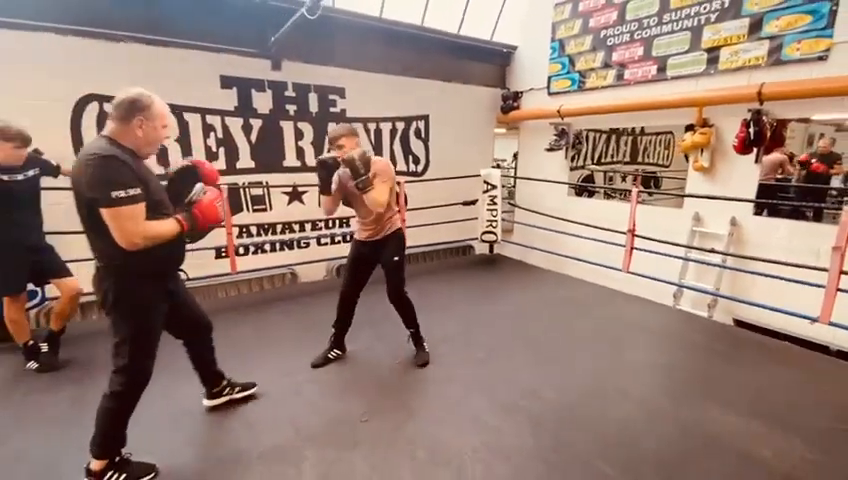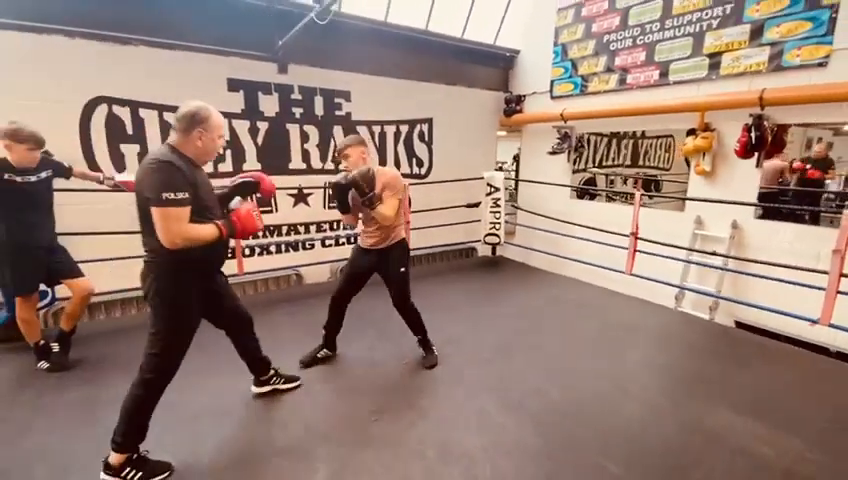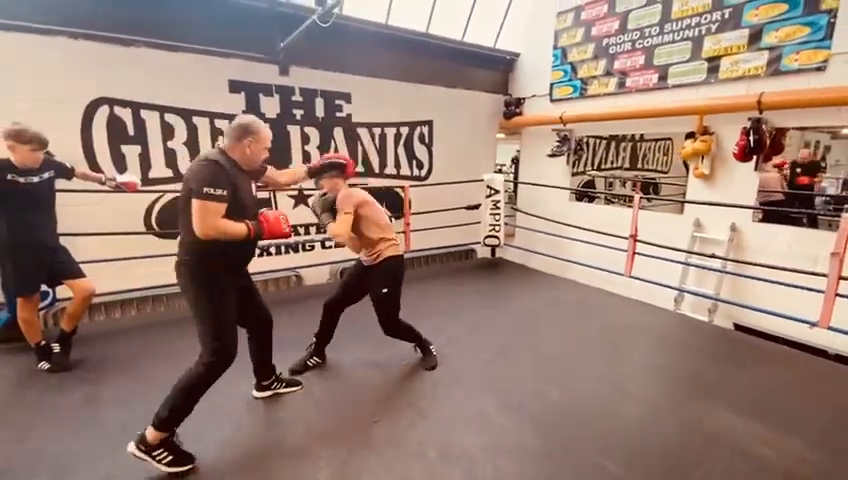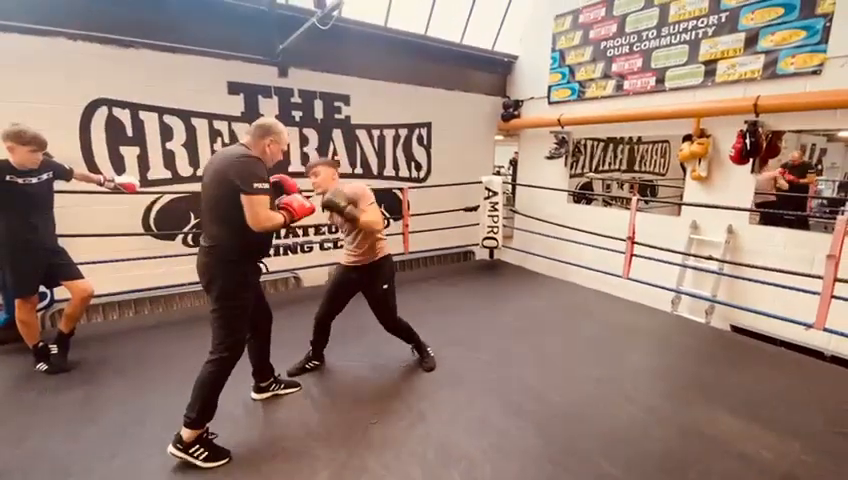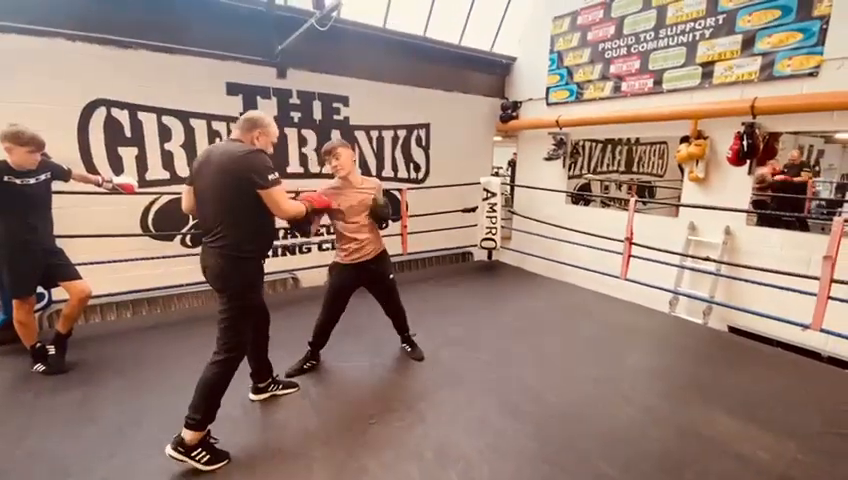
dt=0.2s
person 1, frame 1
left shoulder: (123, 156)
right shoulder: (106, 164)
right elbow: (132, 235)
right wrist: (190, 219)
left hip: (159, 276)
right hip: (133, 285)
left knee: (198, 328)
right knee: (133, 372)
left ankle: (217, 388)
person 1, frame 2
left shoulder: (189, 165)
right shoulder: (165, 170)
right elbow: (173, 236)
left wrist: (229, 197)
right wrist: (228, 227)
left hip: (204, 274)
right hip: (174, 282)
left knee: (240, 323)
right knee: (160, 367)
left ankle: (265, 376)
person 1, frame 3
left shoulder: (237, 167)
right shoulder: (212, 169)
left elbow: (279, 178)
right elbow: (206, 227)
left wrist: (321, 167)
right wrist: (257, 227)
left hip: (230, 269)
right hip: (205, 274)
left knee: (260, 321)
right knee: (218, 355)
left ankle: (266, 380)
right ankle: (155, 437)
person 1, frame 4
left shoulder: (223, 158)
right shoulder: (251, 166)
right elbow: (259, 221)
left wrist: (270, 191)
right wrist: (289, 212)
left hip: (220, 258)
right hip: (228, 266)
left knee: (260, 319)
right knee: (227, 348)
left ankle: (264, 380)
right ankle: (189, 435)
person 1, frame 5
left shoulder: (206, 157)
right shoulder: (252, 159)
left elbow: (189, 206)
right elbow: (285, 210)
right wrist: (312, 203)
left hip: (218, 254)
right hip: (237, 262)
left knee: (258, 319)
right knee: (231, 347)
left ankle: (263, 382)
right ankle: (189, 438)
person 2, frame 1
left shoulder: (34, 163)
left elbow: (63, 170)
left hip: (37, 245)
left knee: (72, 289)
left ankle: (49, 343)
right ankle: (31, 352)
person 2, frame 2
left shoulder: (47, 164)
left elbow: (76, 171)
left wrist: (106, 179)
left hip: (49, 244)
left knee: (84, 289)
right knee: (26, 301)
left ankle: (60, 343)
right ankle: (41, 351)
person 2, frame 3
left shoulder: (50, 166)
left elbow: (78, 172)
left wrist: (108, 180)
left hip: (51, 246)
left knee: (86, 290)
right knee: (27, 302)
left ankle: (62, 343)
right ankle: (43, 352)
person 2, frame 4
left shoulder: (48, 167)
left elbow: (76, 174)
left wrist: (107, 182)
left hip: (49, 247)
left knee: (84, 291)
right knee: (25, 303)
left ankle: (59, 344)
right ankle: (40, 354)
person 2, frame 5
left shoulder: (46, 167)
left elbow: (74, 174)
left wrist: (104, 182)
left hip: (47, 247)
left knee: (82, 291)
right knee: (24, 303)
left ankle: (57, 344)
right ankle: (38, 355)
person 3, frame 1
left shoulder: (380, 166)
right shoulder: (342, 173)
left elbow: (379, 206)
right elbow: (328, 210)
left wrist: (361, 177)
right wrist: (325, 178)
left hip: (390, 238)
right hip: (362, 240)
left knee: (396, 293)
right knee: (348, 293)
left ankle: (419, 342)
right ankle: (337, 345)
person 3, frame 2
left shoulder: (389, 176)
right shoulder: (354, 184)
left elbow: (387, 218)
right elbow: (349, 223)
left wrist: (367, 193)
right wrist: (341, 200)
left hip: (393, 247)
right hip: (365, 248)
left knee: (402, 303)
right knee: (339, 297)
left ankle: (426, 345)
right ankle: (327, 345)
person 3, frame 3
left shoulder: (348, 196)
right shoulder: (351, 199)
left elbow: (340, 235)
right elbow: (357, 244)
left wrist: (323, 214)
left hip: (387, 262)
right hip: (368, 263)
left knee: (389, 323)
right knee: (332, 305)
left ankle: (424, 346)
right ankle: (317, 352)
person 3, frame 4
left shoulder: (356, 190)
right shoulder: (332, 202)
left elbow: (376, 224)
left wrist: (344, 211)
left hip: (377, 263)
right hip: (349, 266)
left knee: (389, 320)
right knee: (323, 315)
left ankle: (421, 349)
right ankle: (315, 356)
person 3, frame 5
left shoulder: (373, 185)
right shoulder: (328, 191)
left wrist: (382, 213)
left hip: (376, 259)
right hip: (345, 265)
left knee: (393, 306)
right knee: (328, 316)
left ankle: (407, 340)
right ankle: (312, 355)
